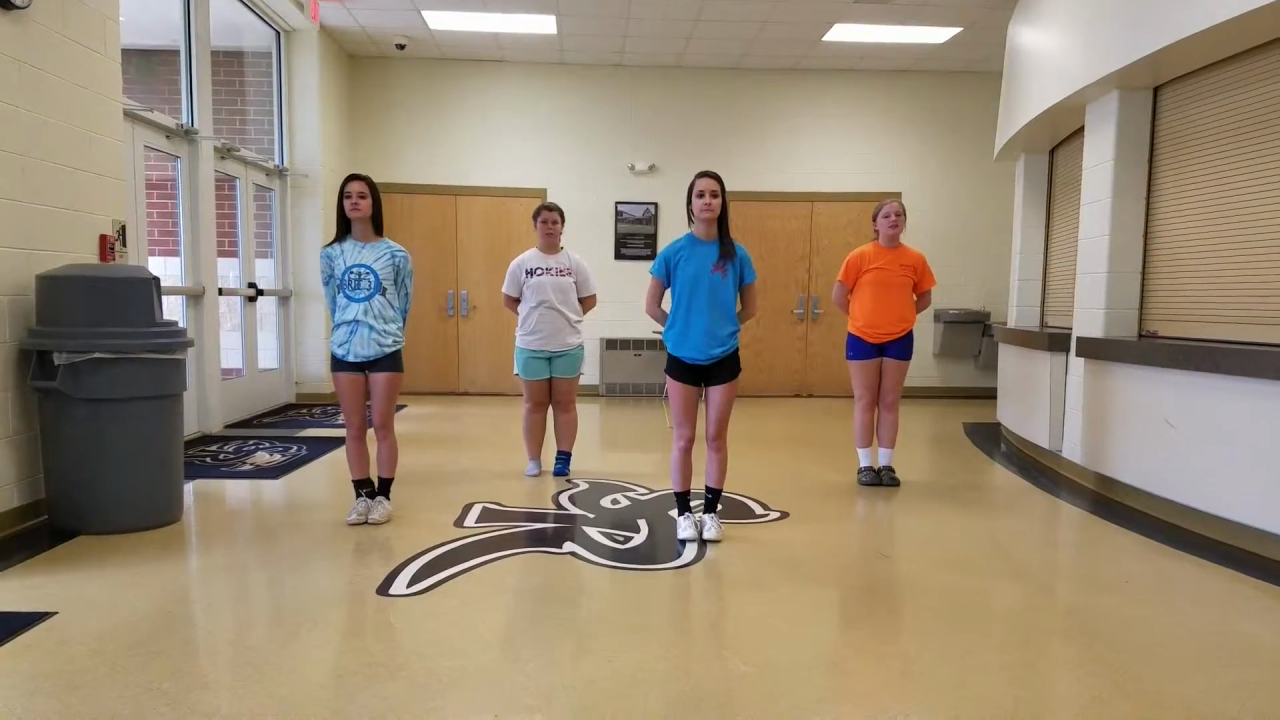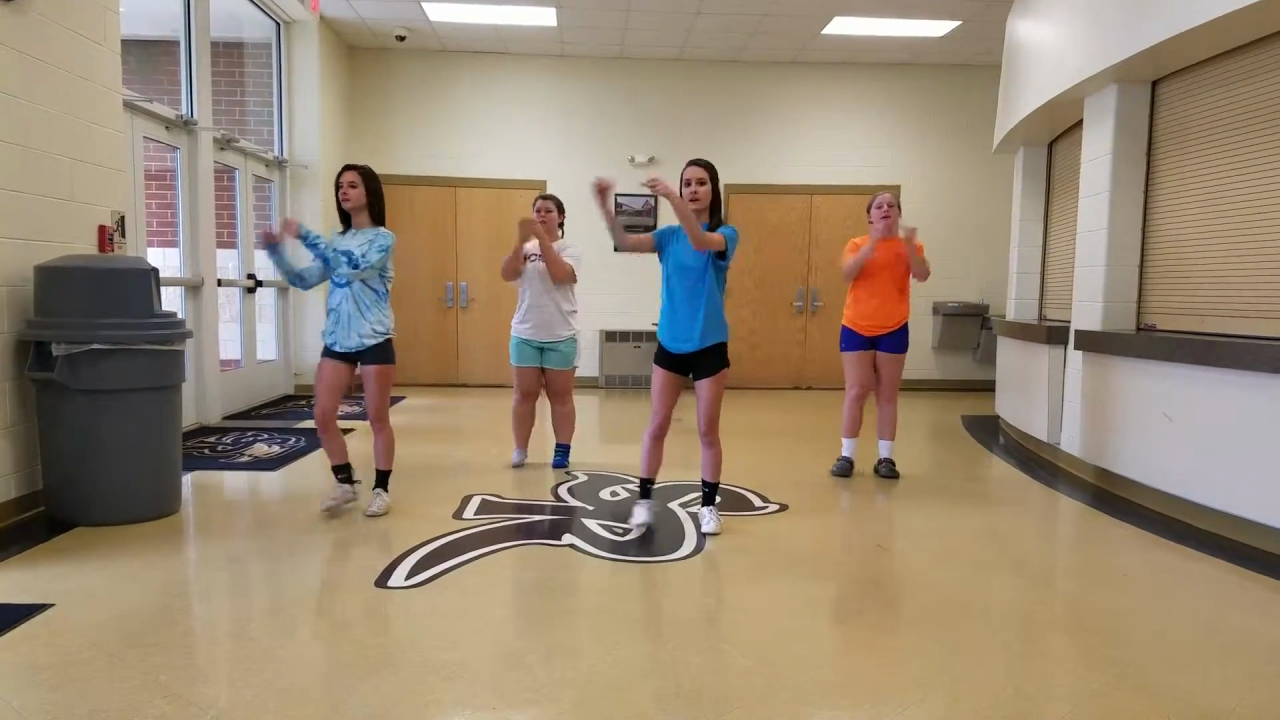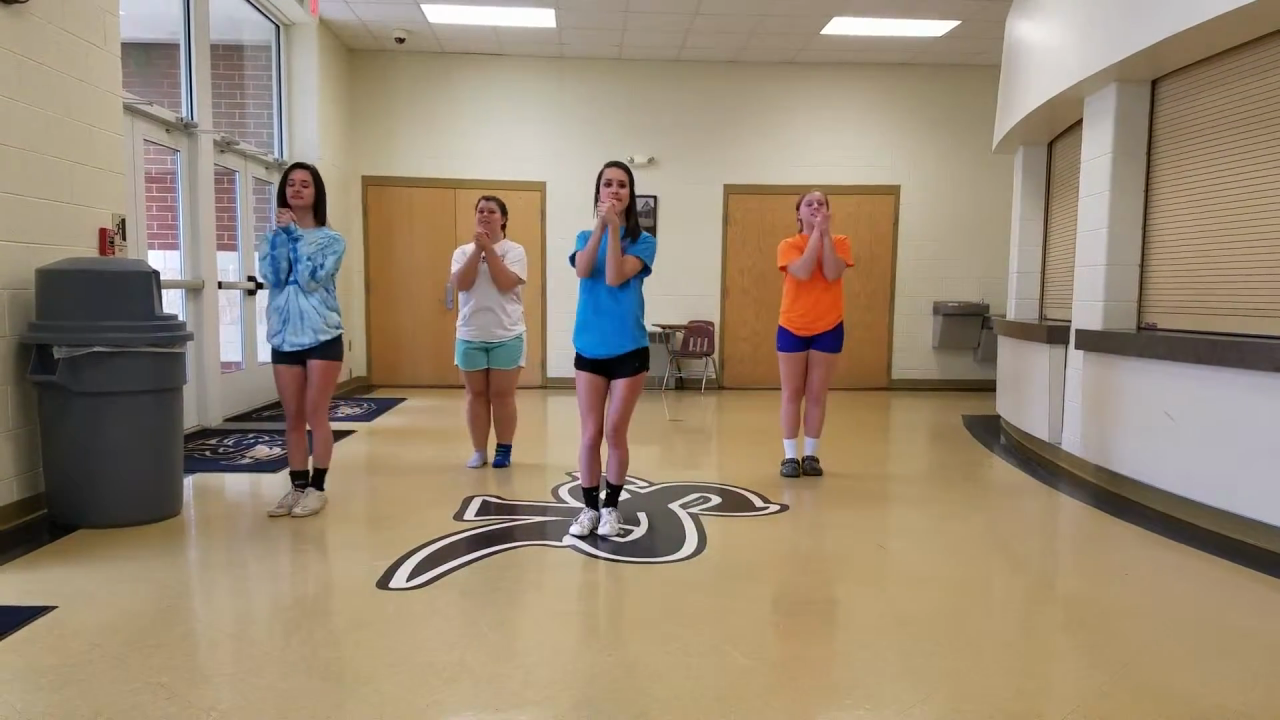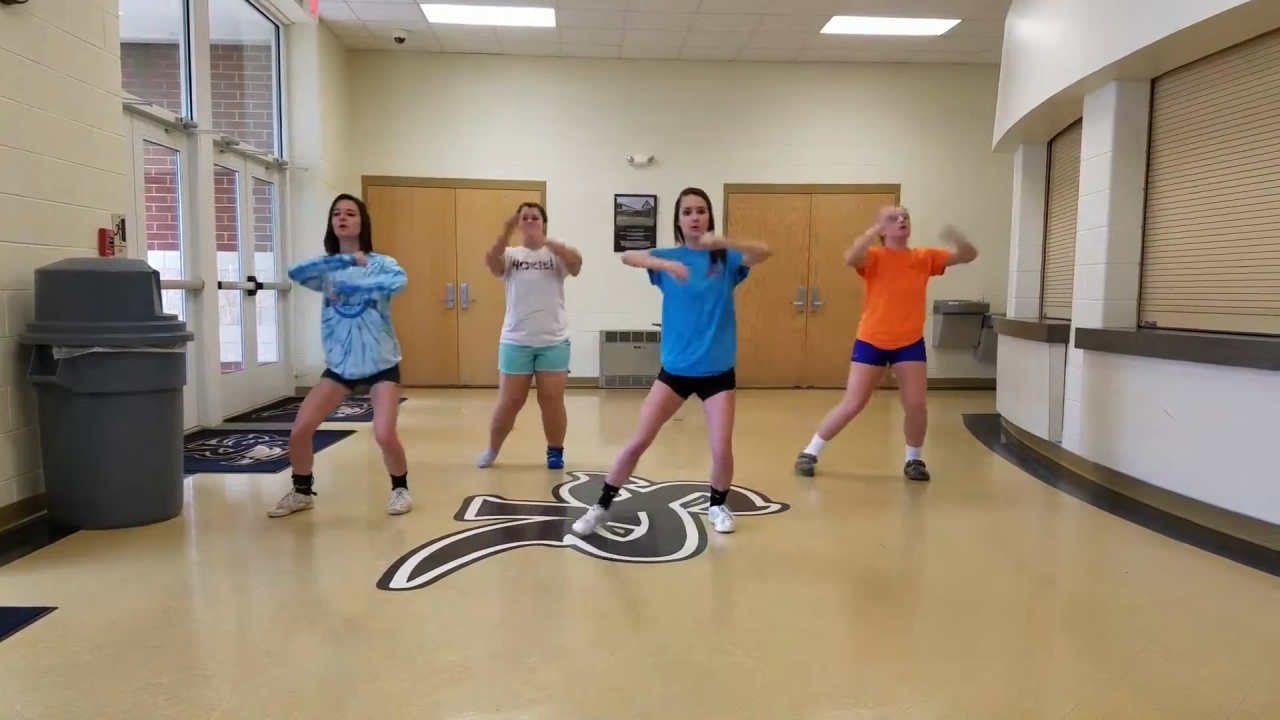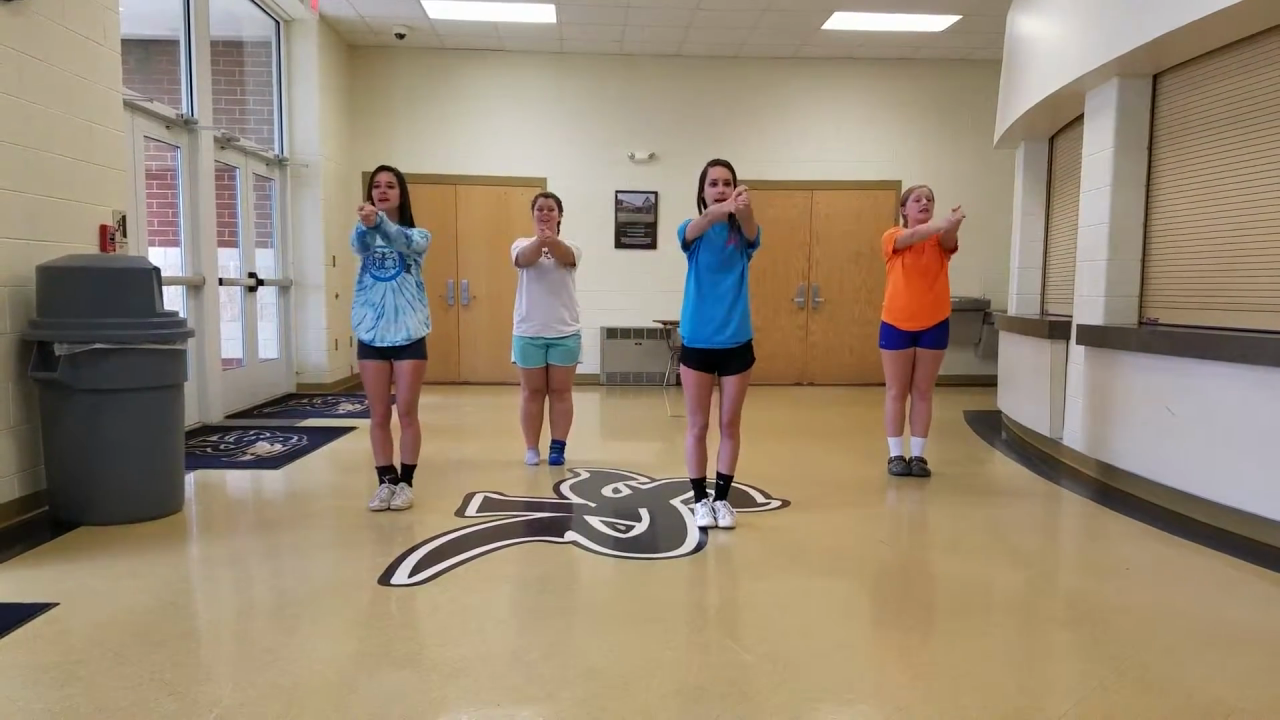
dt=1s
person 1, frame 1
left shoulder: (736, 255)
right shoulder: (673, 253)
left elbow: (749, 308)
right elbow: (652, 306)
left wrist: (720, 329)
right wrist: (682, 329)
left hip: (724, 359)
right hip: (682, 358)
left knee: (716, 439)
right knee: (684, 439)
left ankle: (711, 512)
right ankle: (684, 513)
person 1, frame 2
left shoulder: (726, 234)
right shoulder: (669, 235)
left elbow: (701, 242)
right elbow: (624, 242)
left wrist: (674, 200)
right wrist: (605, 204)
left hip: (710, 346)
right hip: (670, 345)
left knee: (707, 431)
right knee: (657, 427)
left ankle: (708, 506)
right ankle: (644, 501)
person 1, frame 3
left shoulder: (643, 241)
right shoulder: (586, 236)
left elbow: (614, 278)
right elbow: (582, 270)
left wrist: (614, 226)
right wrist: (600, 225)
left hip: (630, 349)
right hip: (590, 349)
left knee: (615, 434)
right knee: (591, 435)
left ankle: (611, 507)
right ankle: (591, 507)
person 1, frame 4
left shoulder: (726, 259)
right shoulder: (666, 258)
left elbow: (763, 253)
right elbow: (628, 257)
left wrist: (724, 242)
right wrist: (666, 264)
left hip: (718, 372)
right hip: (675, 370)
left knee: (722, 451)
right knee: (637, 442)
left ankle: (718, 505)
right ankle: (602, 507)
person 1, frame 5
left shoulder: (744, 234)
right shoulder: (692, 230)
left elbow: (748, 226)
right elbow: (699, 227)
left wrist: (743, 208)
right wrist: (720, 210)
left hip: (737, 343)
right hip: (697, 342)
left knee: (730, 425)
right knee: (698, 426)
left ankle: (722, 499)
right ankle: (700, 500)
person 2, frame 1
left shoulder: (395, 254)
right shoulder: (331, 254)
left elbow: (403, 306)
right elbow: (334, 305)
right wrist: (348, 335)
left hip: (385, 351)
right hip: (345, 352)
left knee: (383, 427)
right knee: (354, 429)
left ankle: (383, 496)
right ankle: (363, 495)
person 2, frame 2
left shoulder: (382, 238)
right shoulder: (337, 240)
left elbow: (351, 267)
right elbow: (304, 280)
left wrist: (307, 237)
right wrist: (276, 249)
left hip: (374, 341)
right hip: (336, 341)
left knee: (377, 418)
right knee: (323, 416)
left ankle: (381, 488)
right ankle: (344, 483)
person 2, frame 3
left shoulder: (332, 240)
right shoulder: (275, 237)
left elbow: (311, 279)
right elbow: (274, 278)
left wrist: (293, 235)
right wrist: (279, 233)
left hip: (323, 338)
right hip: (284, 339)
left knee: (315, 416)
right knee: (293, 419)
left ankle: (317, 488)
right ankle: (299, 488)
person 2, frame 4
left shoulder: (382, 263)
right shoulder: (324, 267)
left elbow: (398, 282)
right elbow: (296, 273)
left wrist: (344, 286)
right wrist: (346, 260)
left hip: (381, 365)
right hip: (339, 365)
left knee: (384, 435)
right knee: (300, 430)
left ankle: (400, 489)
right ankle: (302, 492)
person 2, frame 5
left shoulder: (418, 236)
right shoulder: (365, 238)
left elbow: (402, 241)
right elbow: (361, 244)
left wrist: (379, 221)
right wrist: (367, 224)
left hip: (409, 336)
right hip: (371, 337)
left knee: (406, 413)
right knee: (379, 415)
left ankle: (405, 482)
right ankle: (386, 481)
person 3, frame 1
left shoulder: (915, 259)
right shoulder: (860, 256)
left elbow: (924, 299)
right elbow: (838, 296)
left wrist: (898, 316)
right wrist: (863, 317)
left hip: (899, 340)
right hip: (862, 338)
left knee: (890, 403)
right knee: (865, 402)
left ankle: (886, 465)
right ankle: (865, 465)
person 3, frame 2
left shoulder: (911, 246)
right shoulder: (856, 244)
left elbow: (922, 275)
right elbow: (849, 272)
left wrist: (909, 244)
right wrist: (873, 241)
left hip: (894, 330)
right hip: (857, 329)
left knee: (887, 396)
right knee: (855, 392)
left ankle: (885, 458)
right ankle: (846, 456)
person 3, frame 3
left shoulder: (840, 242)
right shoulder: (790, 244)
left elbow: (833, 275)
right elbow: (802, 273)
left wrist: (825, 234)
right wrist: (815, 235)
left hip: (828, 329)
right hip: (792, 329)
left knee: (816, 395)
right knee: (791, 394)
left ankle: (810, 455)
right ankle: (790, 456)
person 3, frame 4
left shoulder: (925, 257)
right shoulder: (872, 257)
left elbow: (968, 256)
right elbow: (850, 257)
left wrist: (958, 239)
right wrist: (875, 228)
left hip: (910, 343)
right hip: (871, 342)
left knee: (916, 405)
right knee: (852, 404)
left ankle: (914, 459)
right ankle: (810, 452)
person 3, frame 5
left shoulder: (941, 240)
right shoulder: (892, 237)
left elbow: (948, 237)
right elbow: (912, 236)
left wrist: (953, 222)
right wrist: (942, 222)
left hip: (934, 324)
right hip: (897, 324)
left knee: (922, 392)
right knee: (896, 392)
left ankle: (917, 455)
right ankle: (895, 455)
person 4, frame 1
left shoulder: (574, 262)
right shoulder: (522, 262)
left elbow: (589, 300)
right elbow: (509, 300)
left wrist: (565, 318)
right wrist: (533, 317)
left hip: (568, 345)
right hip: (531, 345)
left knee: (565, 403)
right knee: (534, 404)
left ankle: (563, 458)
right ankle: (533, 460)
person 4, frame 2
left shoulder: (569, 249)
right shoulder: (523, 249)
left elbow: (561, 275)
right elbow: (507, 274)
left wrist: (543, 240)
right wrist: (522, 240)
left hip: (560, 336)
right hip: (525, 334)
left knee: (561, 395)
right knee: (524, 394)
left ankle: (562, 451)
right ankle: (520, 450)
person 4, frame 3
left shoulder: (514, 250)
right shoulder: (464, 251)
left elbow: (506, 283)
right elbow: (460, 283)
left wrist: (490, 248)
right wrist: (477, 249)
left hip: (507, 336)
right hip: (470, 336)
left knee: (502, 396)
right knee: (476, 395)
left ankle: (503, 450)
right ankle: (479, 452)
person 4, frame 4
left shoulder: (556, 255)
right shoulder: (509, 256)
left elbow: (576, 261)
right elbow: (491, 259)
left wrist: (548, 243)
right wrist: (506, 233)
left hip: (554, 341)
right hip: (515, 341)
left knee: (552, 400)
right knee: (509, 402)
left ankle: (555, 451)
right ankle: (492, 448)
person 4, frame 5
left shoulder: (570, 247)
right shoulder: (522, 244)
left elbow: (564, 257)
right elbow: (525, 258)
left wrist: (552, 241)
right wrist: (539, 241)
left hip: (565, 332)
right hip: (528, 332)
left knee: (560, 392)
right knee: (532, 392)
left ankle: (558, 446)
right ankle: (532, 448)
